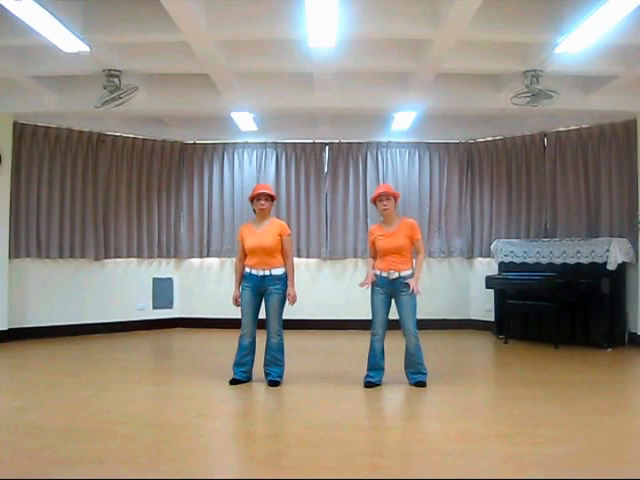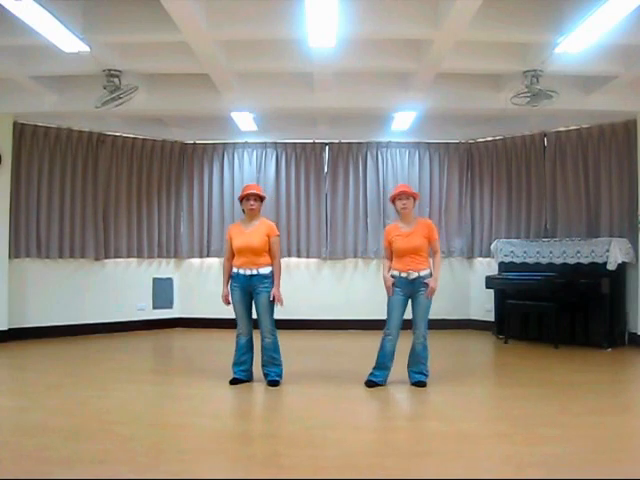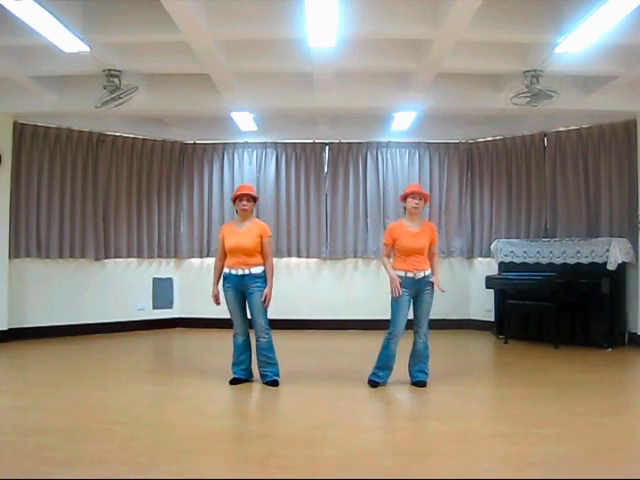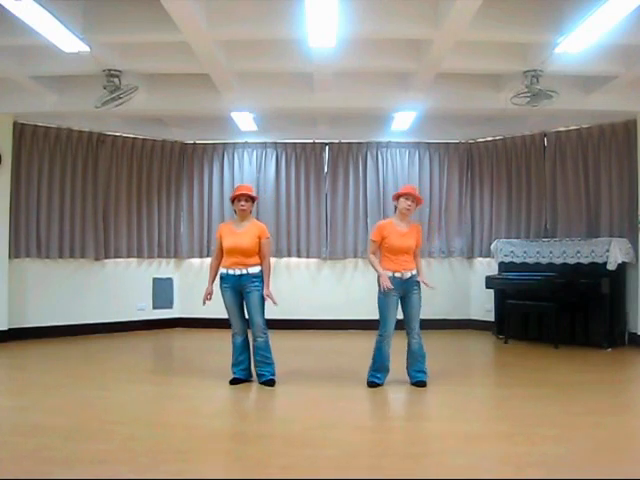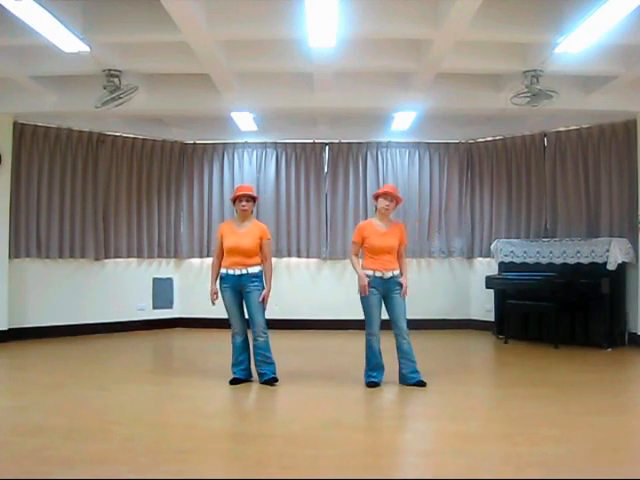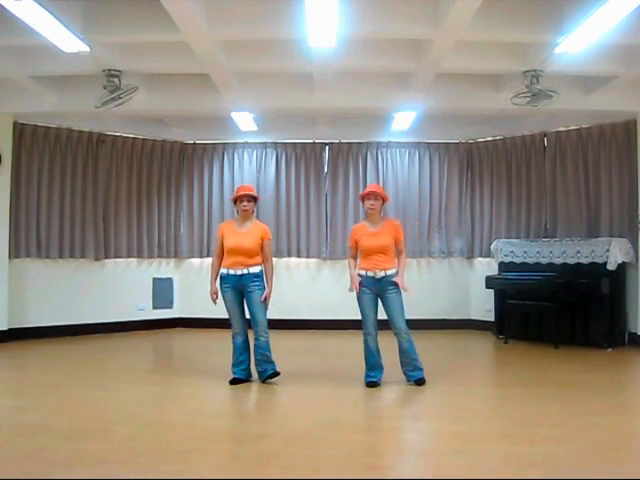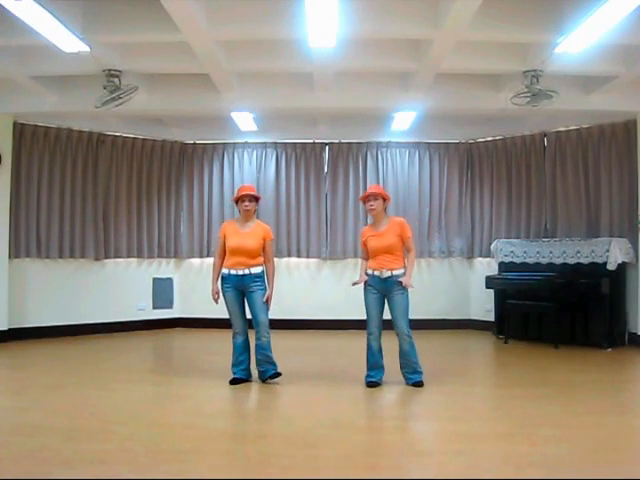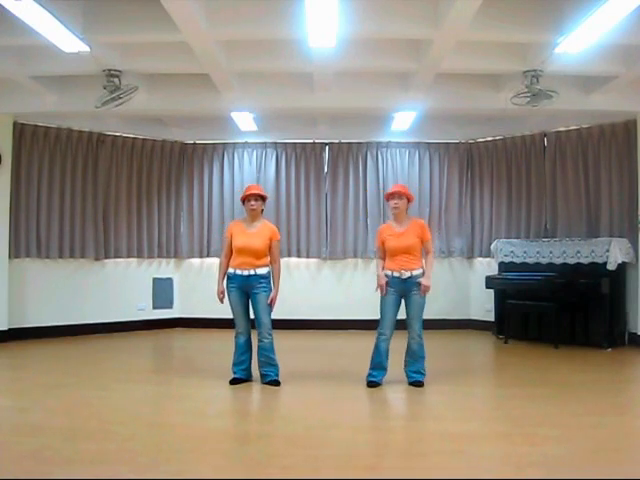
dt=0.4s
person 1, frame 1
left shoulder: (409, 225)
right shoulder: (374, 230)
left elbow: (420, 253)
left wrist: (416, 277)
right wrist: (370, 273)
left hip: (404, 281)
right hip: (381, 282)
left knee: (410, 330)
right knee: (377, 331)
left ankle: (417, 374)
right ankle: (374, 375)
person 1, frame 2
left shoulder: (426, 225)
right shoulder: (390, 230)
left elbow: (436, 253)
left wrist: (435, 277)
right wrist: (385, 274)
left hip: (422, 281)
right hip: (399, 282)
left knee: (420, 331)
right knee: (391, 330)
left ankle: (418, 374)
right ankle: (379, 375)
person 1, frame 3
left shoulder: (430, 228)
right shoulder: (394, 228)
right elbow: (385, 256)
left wrist: (435, 276)
right wrist: (392, 275)
left hip: (424, 282)
right hip: (403, 282)
left knee: (421, 330)
right knee: (396, 330)
left ankle: (419, 374)
right ankle: (379, 374)
person 1, frame 4
left shoulder: (416, 229)
right shoulder: (382, 226)
right elbow: (372, 254)
left wrist: (421, 275)
right wrist: (381, 273)
left hip: (411, 281)
right hip: (390, 282)
left knee: (414, 330)
right knee: (386, 331)
left ankle: (417, 374)
right ankle: (377, 375)
person 1, frame 5
left shoulder: (399, 228)
right shoulder: (363, 227)
left elbow: (401, 256)
right elbow: (354, 255)
left wrist: (404, 277)
right wrist: (360, 274)
left hip: (393, 281)
right hip: (371, 281)
left knee: (402, 329)
right knee: (373, 331)
left ankle: (410, 375)
right ankle: (374, 375)
person 1, frame 6
left shoulder: (394, 225)
right shoulder: (357, 230)
left elbow: (401, 253)
right elbow: (352, 257)
left wrist: (400, 275)
right wrist: (353, 275)
left hip: (389, 280)
right hip: (366, 282)
left knee: (400, 327)
right knee: (369, 331)
left ankle: (414, 372)
right ankle: (373, 375)
person 1, frame 7
left shoulder: (399, 223)
right shoulder: (365, 231)
left elbow: (411, 251)
left wrist: (408, 275)
right wrist: (362, 274)
left hip: (396, 280)
right hip: (373, 281)
left knee: (402, 329)
right knee: (373, 330)
left ankle: (412, 374)
right ankle: (374, 375)
person 1, frame 8
left shoulder: (419, 225)
right shoulder: (383, 230)
left elbow: (429, 253)
left wrist: (427, 276)
right wrist: (380, 274)
left hip: (415, 280)
right hip: (392, 281)
left knee: (415, 330)
right knee: (384, 330)
left ankle: (415, 374)
right ankle: (376, 374)
person 2, frame 1
left shoulder: (281, 227)
right shoulder: (244, 229)
left elbow: (288, 258)
right elbow: (240, 260)
left wrist: (291, 285)
right wrist: (237, 287)
left hip: (275, 280)
right hip: (251, 280)
left knee: (274, 330)
right knee: (247, 329)
left ankle: (274, 373)
right ankle: (242, 373)
person 2, frame 2
left shoulder: (269, 227)
right shoulder: (233, 229)
left elbow: (276, 259)
right elbow: (228, 259)
left wrist: (276, 286)
right wrist: (225, 286)
left hip: (263, 279)
right hip: (239, 280)
left knee: (267, 329)
right knee: (242, 329)
left ankle: (273, 373)
right ankle: (242, 372)
person 2, frame 3
left shoulder: (262, 228)
right shoulder: (225, 229)
left elbow: (268, 259)
right elbow: (220, 259)
left wrist: (269, 286)
right wrist: (215, 285)
left hip: (255, 279)
right hip: (231, 280)
left knee: (261, 328)
right knee: (239, 329)
left ankle: (269, 373)
right ankle: (241, 372)
person 2, frame 4
left shoulder: (260, 228)
right shoulder: (223, 228)
left elbow: (265, 260)
right elbow: (216, 258)
left wrist: (267, 286)
right wrist: (210, 284)
left hip: (252, 279)
right hip: (228, 280)
left knee: (259, 328)
right knee: (237, 329)
left ankle: (265, 373)
right ankle: (241, 372)
person 2, frame 5
left shoulder: (261, 229)
right shoulder: (224, 228)
left elbow: (267, 260)
right elbow: (217, 258)
left wrist: (268, 287)
right wrist: (213, 283)
left hip: (252, 279)
right hip: (228, 279)
left knee: (259, 327)
right knee: (237, 329)
left ankle: (266, 372)
right ankle: (241, 372)
person 2, frame 6
left shoulder: (262, 229)
right shoulder: (224, 227)
left elbow: (267, 261)
right elbow: (217, 257)
left wrist: (269, 287)
right wrist: (213, 283)
left hip: (253, 279)
right hip: (229, 280)
left knee: (260, 325)
right knee: (238, 329)
left ankle: (266, 369)
right ankle: (241, 373)
person 2, frame 7
left shoulder: (264, 229)
right shoulder: (226, 227)
left elbow: (269, 261)
right elbow: (219, 257)
left wrist: (270, 287)
right wrist: (214, 283)
left hip: (255, 279)
right hip: (230, 280)
left knee: (262, 326)
right knee: (238, 329)
left ankle: (267, 370)
right ankle: (241, 373)
person 2, frame 8
left shoulder: (271, 230)
right shoulder: (233, 227)
left elbow: (275, 262)
right elbow: (225, 257)
left wrist: (275, 288)
right wrist: (220, 283)
left hip: (260, 280)
right hip: (236, 280)
left knee: (265, 329)
right knee: (241, 329)
left ankle: (269, 374)
right ankle: (241, 372)
